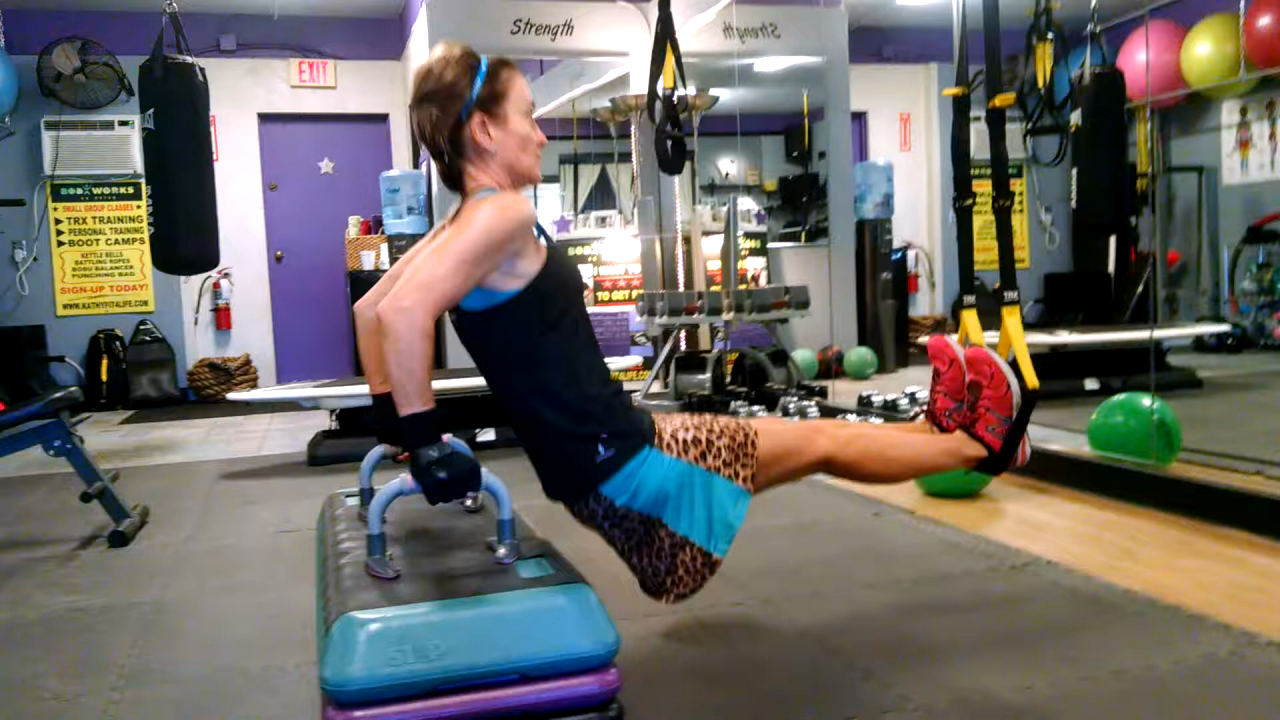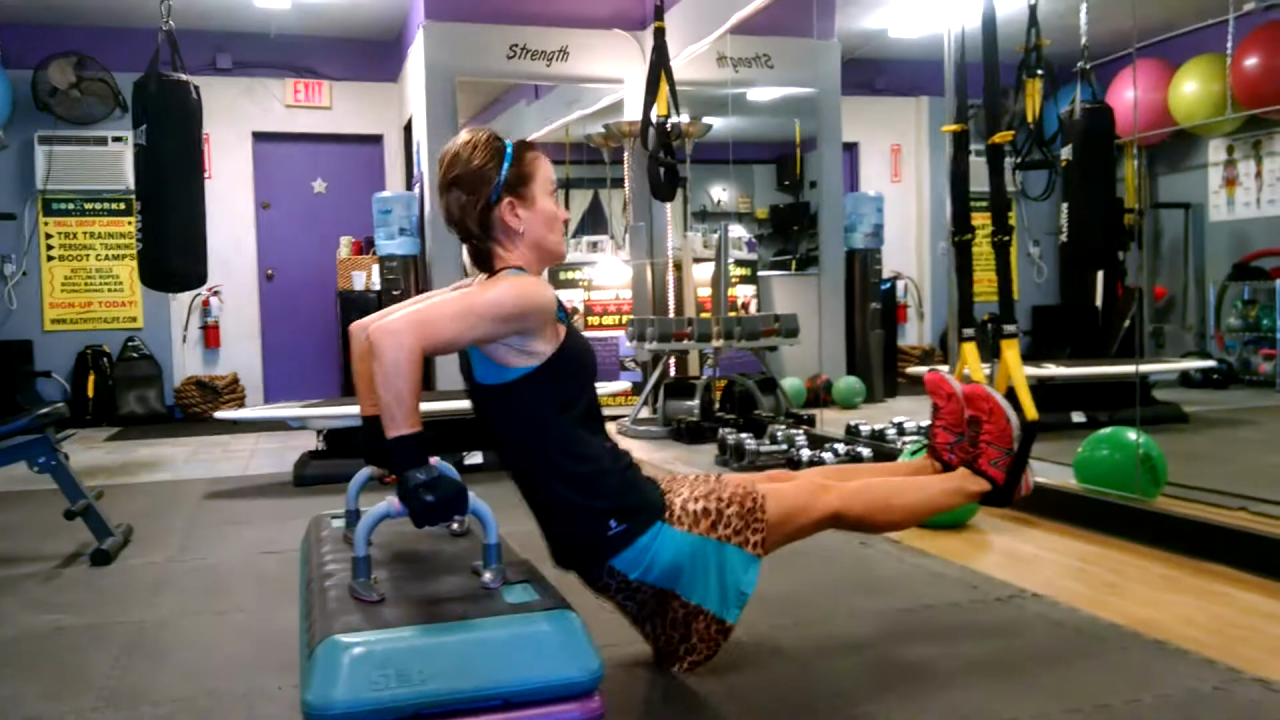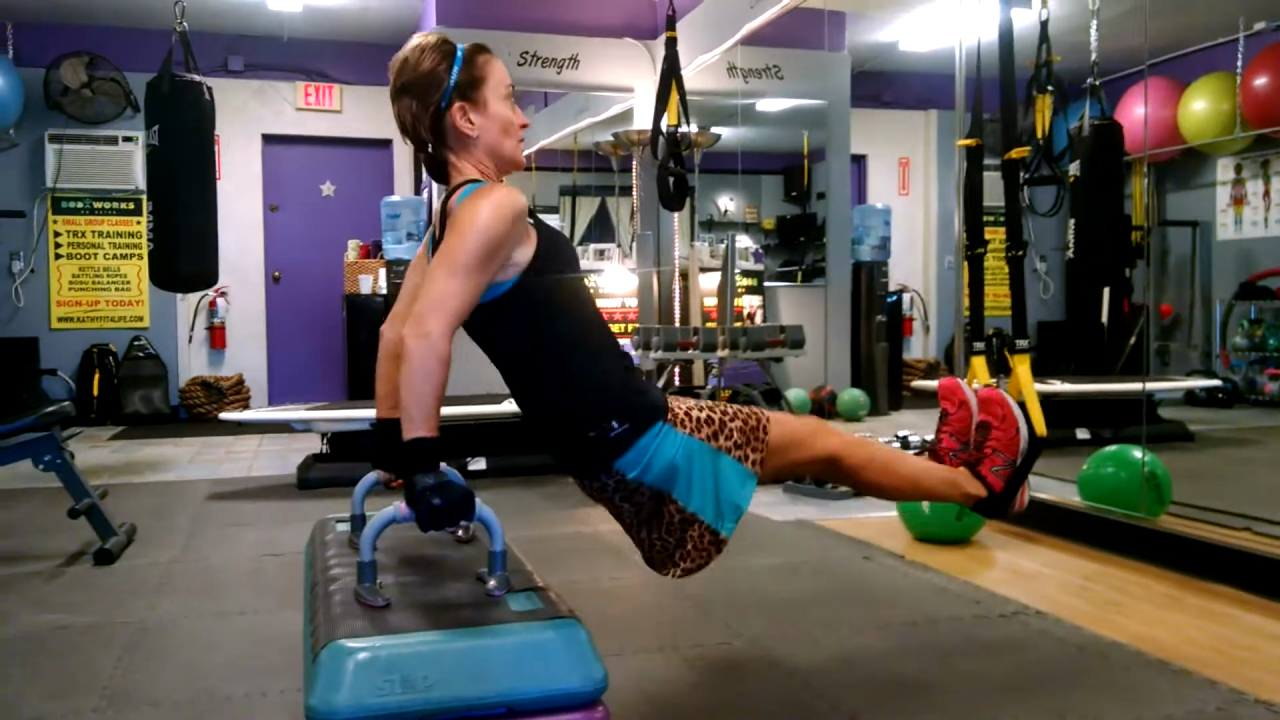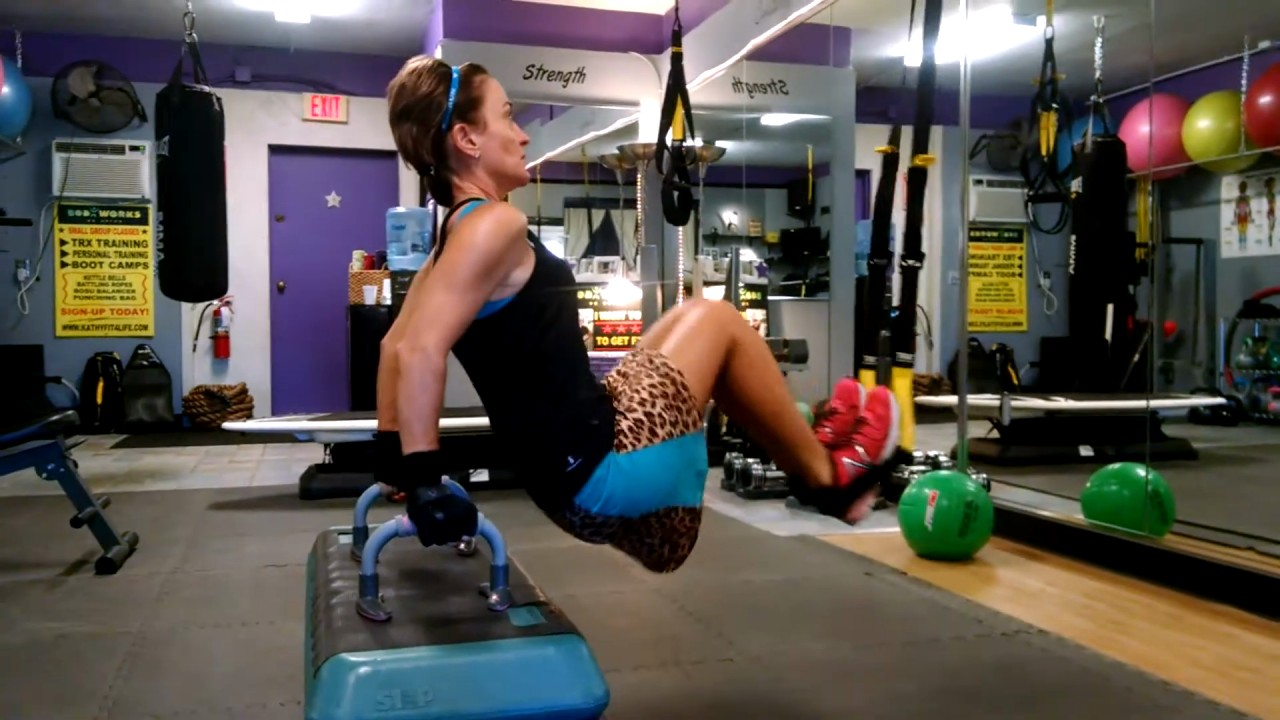
dt=0.5s
person 1, frame 1
left shoulder: (463, 225)
right shoulder: (502, 215)
left elbow: (370, 313)
right elbow: (405, 314)
left wrist: (397, 427)
right wrist: (426, 442)
left hip: (601, 457)
right hip: (618, 467)
left knee: (784, 429)
right knee: (819, 442)
left ankle: (939, 427)
right ankle: (978, 445)
person 1, frame 2
left shoulder: (484, 293)
right shoulder: (524, 297)
left elbow: (364, 334)
right elbow: (389, 337)
left wrist: (386, 452)
right wrist: (412, 467)
left hip: (620, 516)
right hip: (627, 537)
left knee: (785, 482)
right knee: (823, 498)
left ankle: (940, 465)
right ankle: (978, 479)
person 1, frame 3
left shoulder: (455, 215)
right shoulder: (494, 207)
left elbow: (394, 335)
right elbow: (422, 338)
left wrist: (394, 450)
right wrist: (422, 468)
left hip: (604, 441)
right hip: (628, 441)
left knee: (806, 436)
right knee: (820, 440)
left ankle: (939, 471)
right ankle: (978, 487)
person 1, frame 4
left shoulder: (458, 232)
right shoulder: (495, 224)
left elbow: (394, 348)
right elbow: (418, 352)
left wrist: (396, 463)
right wrist: (425, 484)
left hip: (571, 468)
right hip: (599, 474)
left knee: (694, 322)
right knee: (714, 318)
left ankle: (811, 451)
right ankle: (826, 473)
